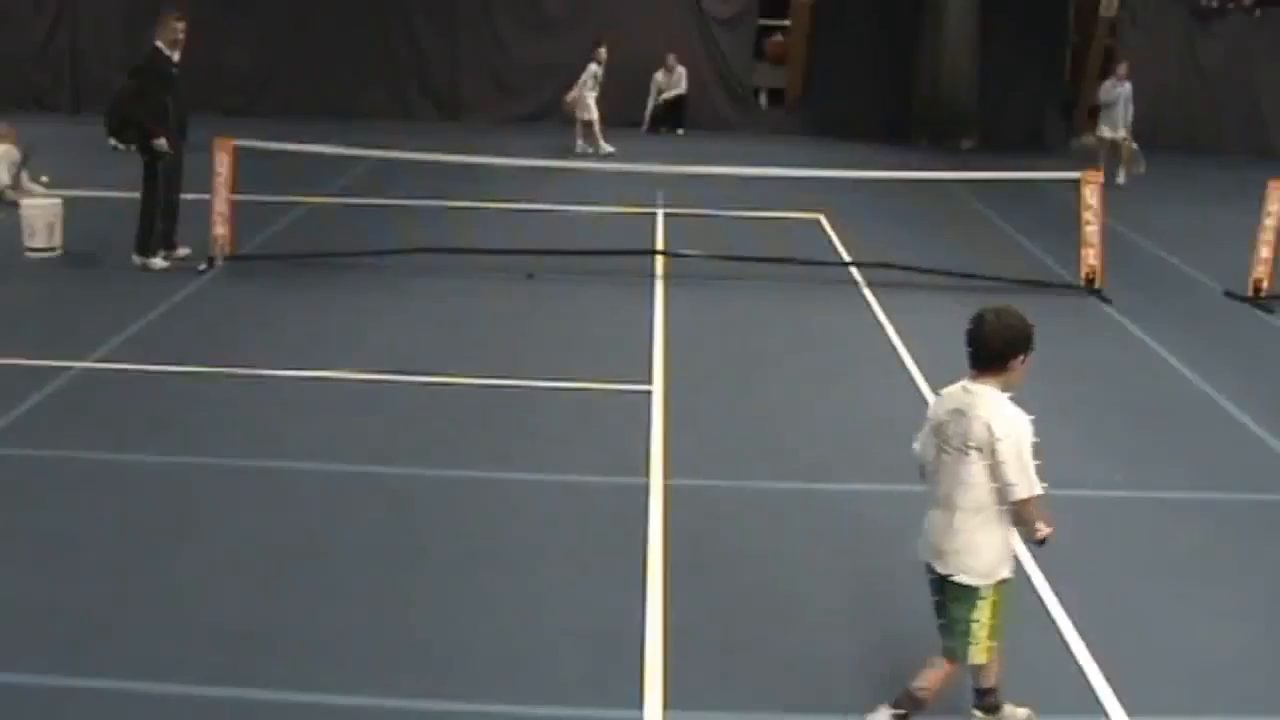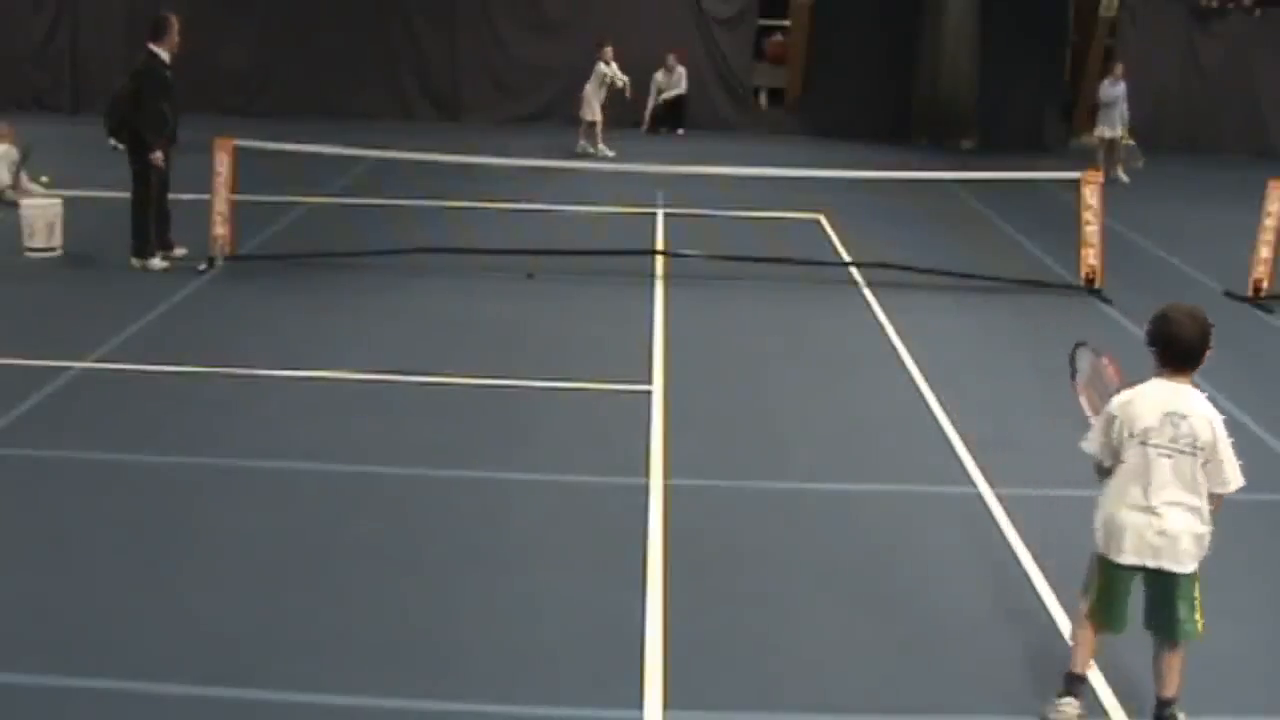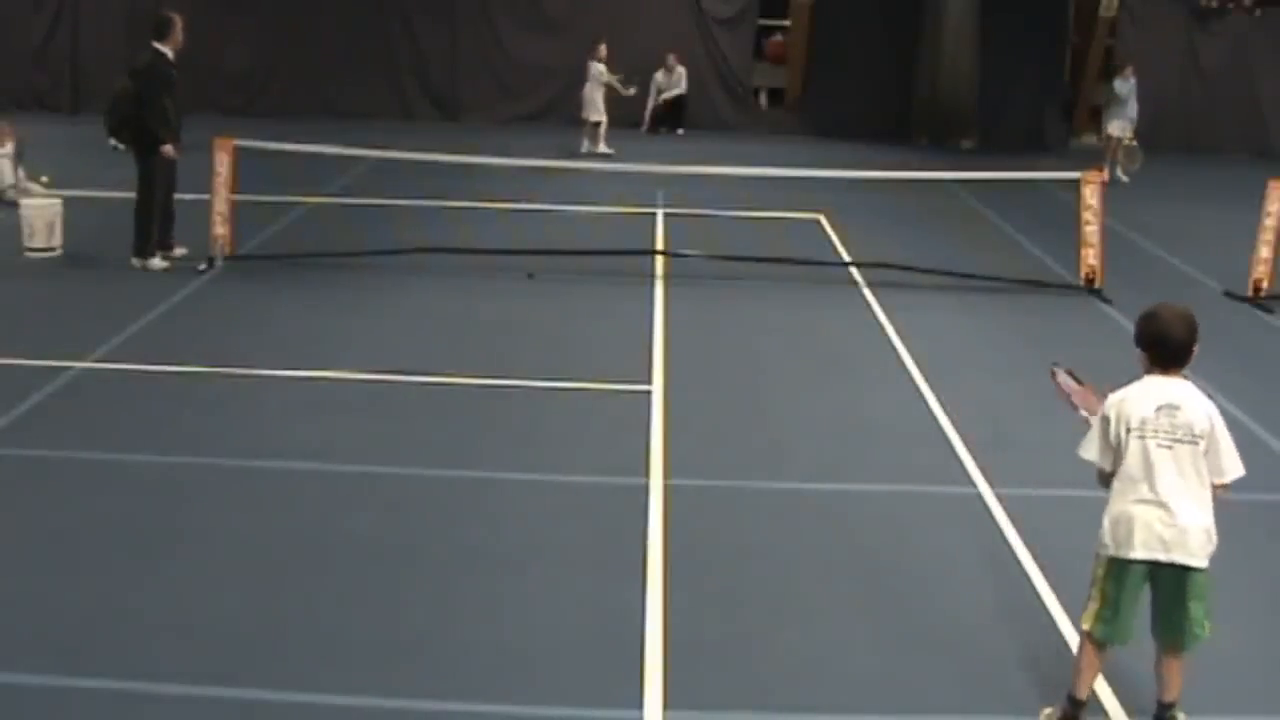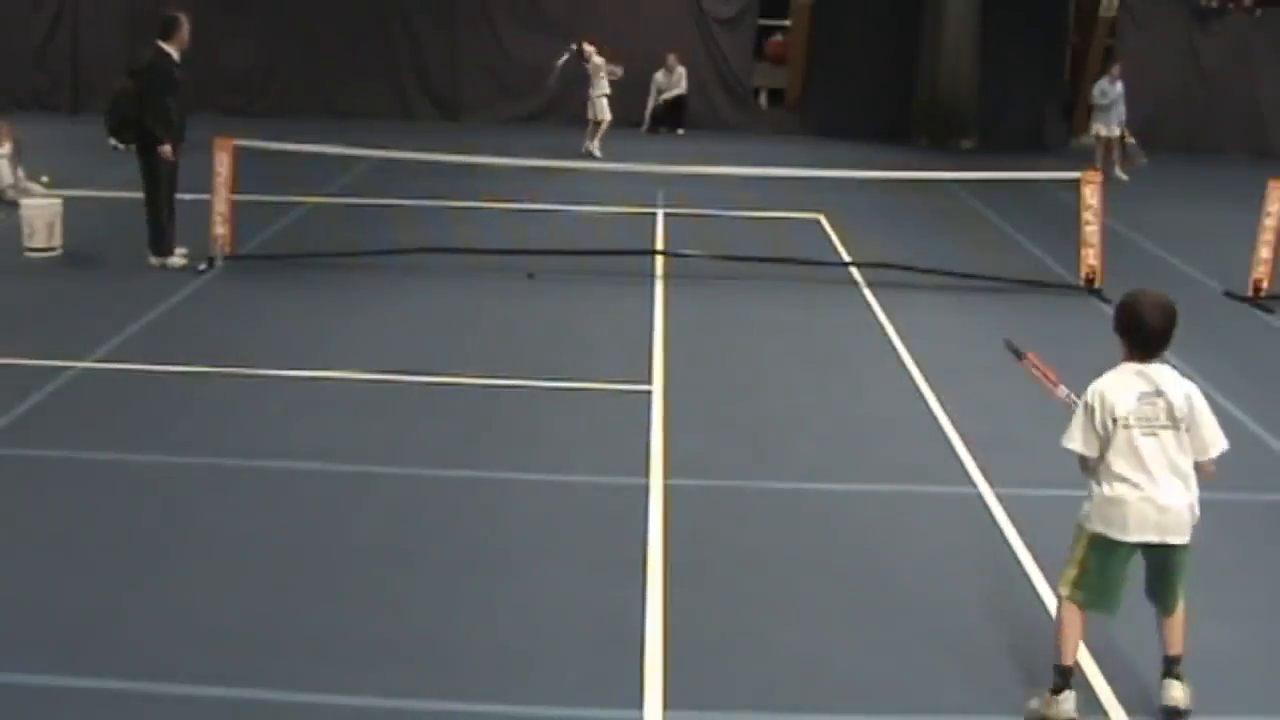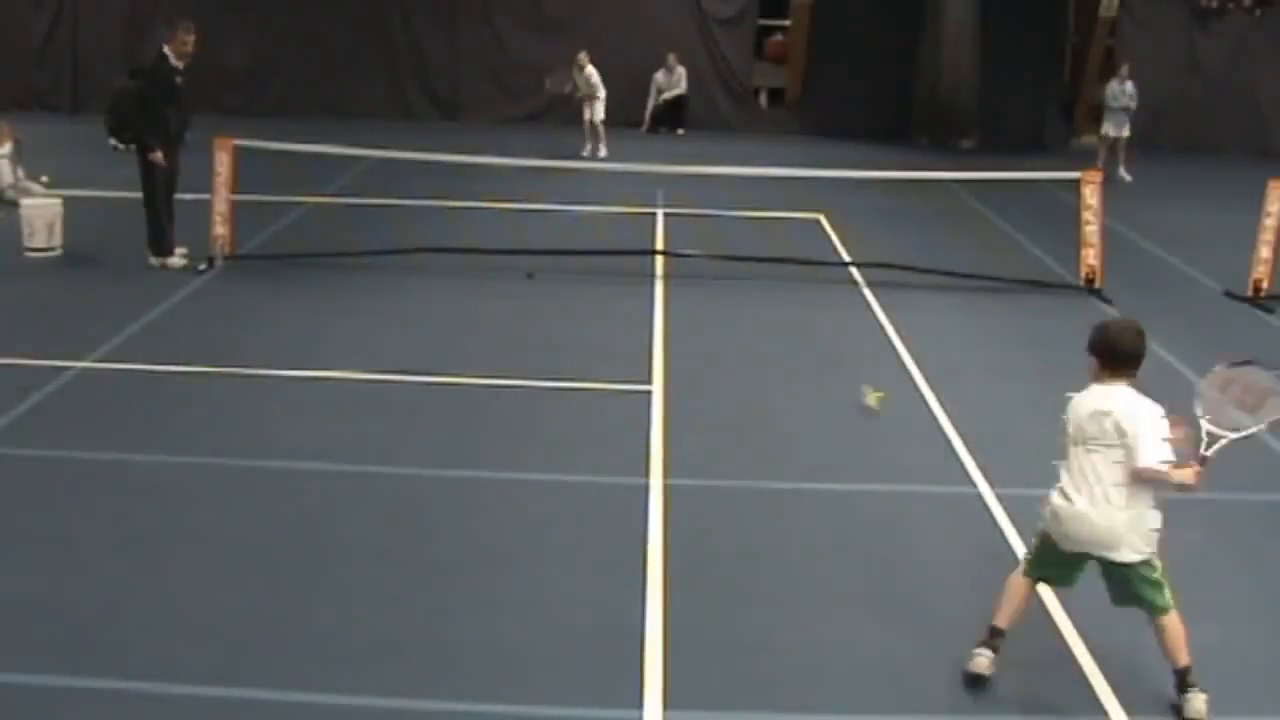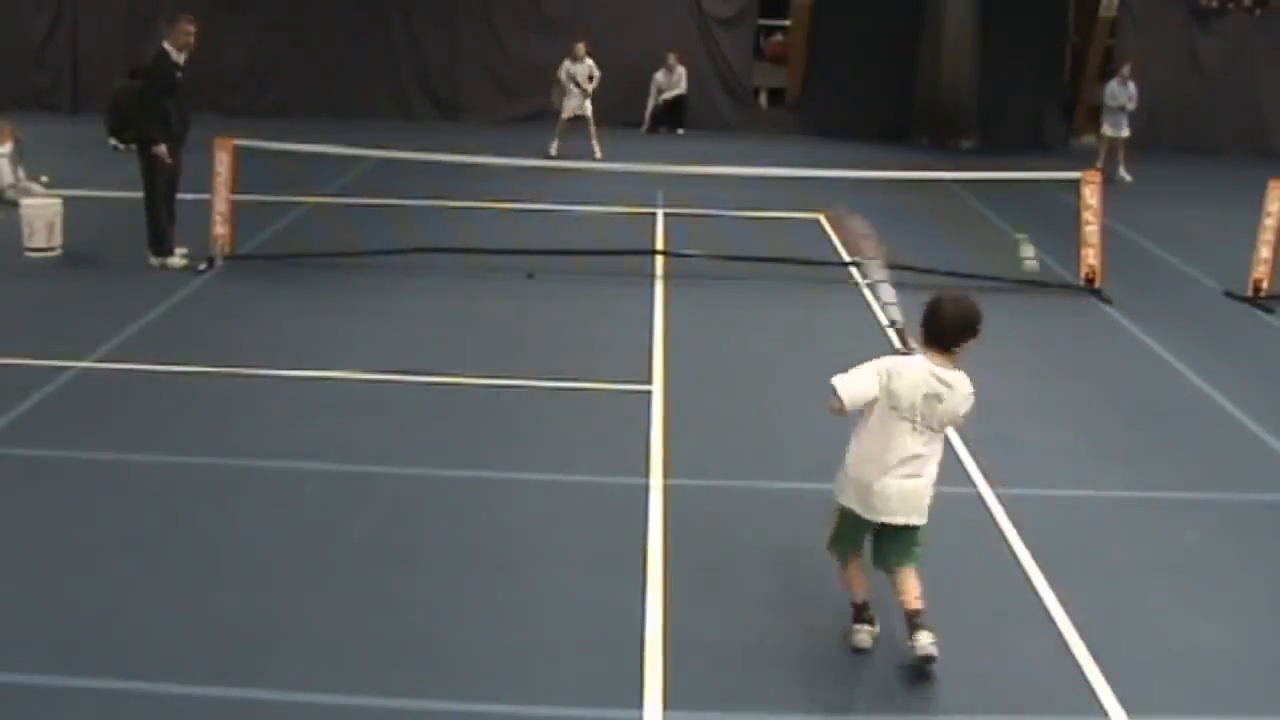
dt=0.7s
person 1, frame 1
left shoulder: (943, 401)
right shoulder: (1008, 421)
right elbow: (1022, 501)
right wrist: (1038, 527)
left hip: (941, 541)
right hip: (979, 552)
left knee: (972, 633)
right knee: (959, 651)
person 1, frame 2
left shoulder: (1125, 403)
right shoulder: (1208, 417)
left elbow: (1103, 467)
right elbow: (1220, 493)
left hip: (1121, 531)
right hip: (1179, 540)
left knee: (1092, 614)
right knee: (1171, 633)
person 1, frame 3
left shoulder: (1120, 402)
right shoulder: (1205, 409)
left elbow: (1104, 475)
right elbow: (1218, 485)
left hip: (1129, 530)
right hip: (1188, 536)
left knee: (1098, 629)
right knee: (1175, 637)
person 1, frame 4
left shoulder: (1102, 390)
right shoulder: (1186, 391)
left elbow: (1088, 463)
right elbow: (1207, 466)
left hip: (1116, 513)
right hip: (1173, 514)
left knee: (1074, 597)
right knee: (1170, 599)
right ankle: (1174, 684)
person 1, frame 5
left shoulder: (1077, 405)
right shoulder: (1141, 410)
right elbow: (1147, 471)
right wrist: (1181, 476)
left hip: (1069, 520)
right hip: (1122, 530)
left knee: (1028, 573)
right knee: (1161, 607)
left ankle: (986, 652)
person 1, frame 6
left shoulder: (891, 369)
right shoulder: (962, 390)
left elbow: (839, 404)
left wrist: (864, 400)
right wrist: (916, 354)
left hip: (862, 486)
right hip: (910, 497)
left knee: (848, 551)
right knee: (901, 563)
left ankle: (863, 623)
right ankle: (920, 632)
person 2, frame 1
left shoulder: (172, 62)
right shoulder: (151, 63)
right elbow: (138, 103)
right wrist: (154, 134)
left hip: (173, 139)
right hip: (157, 140)
left knee: (172, 194)
right knee: (155, 195)
left ankle: (167, 244)
right ankle: (144, 252)
person 2, frame 2
left shoulder: (159, 64)
right shoulder: (148, 68)
right elbow: (142, 112)
right wrist: (152, 147)
left hip: (160, 143)
right hip: (147, 146)
left knee: (160, 195)
right knee: (146, 197)
left ankle: (163, 244)
right ankle: (142, 253)
person 2, frame 3
left shoulder: (163, 62)
right shoulder: (152, 65)
right elbow: (149, 108)
right wrist: (162, 141)
left hip: (165, 140)
right hip: (153, 143)
left knee: (165, 194)
right knee: (150, 196)
left ankle: (164, 244)
right ankle: (143, 253)
person 2, frame 4
left shoulder: (168, 61)
right shoulder: (156, 64)
right elbow: (151, 106)
right wrist: (161, 140)
left hip: (169, 140)
right hip: (156, 143)
left knee: (167, 195)
right knee: (158, 197)
left ankle: (166, 245)
right ankle: (160, 252)
person 2, frame 5
left shoulder: (178, 66)
right shoulder: (157, 69)
right elbow: (147, 110)
left wrist: (182, 130)
right wrist: (152, 146)
left hip: (171, 141)
right hip: (156, 145)
left knee: (167, 195)
right knee: (157, 197)
left ankle: (166, 245)
right ankle: (160, 252)
person 2, frame 6
left shoulder: (179, 62)
right shoulder: (158, 65)
right elbow: (148, 105)
left wrist: (180, 133)
right wrist: (156, 141)
left hip: (173, 140)
right hip: (157, 143)
left knee: (168, 194)
right knee: (157, 196)
left ankle: (166, 245)
right ankle: (160, 252)
